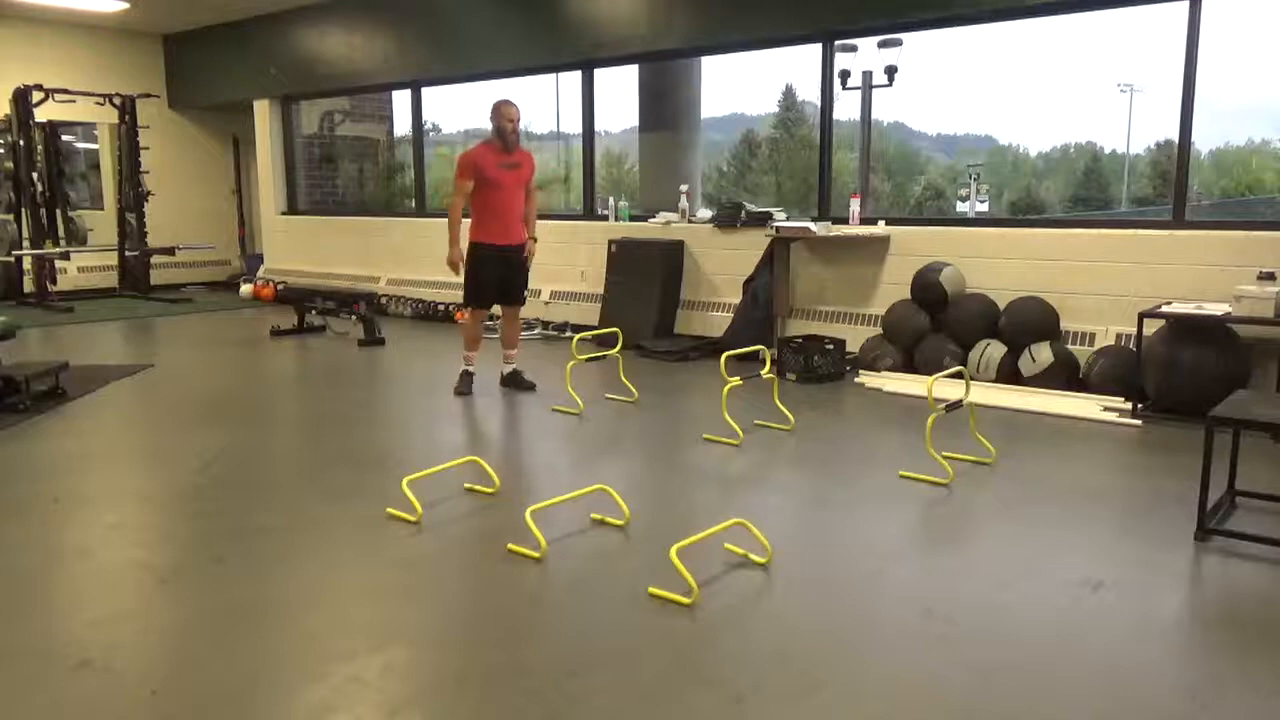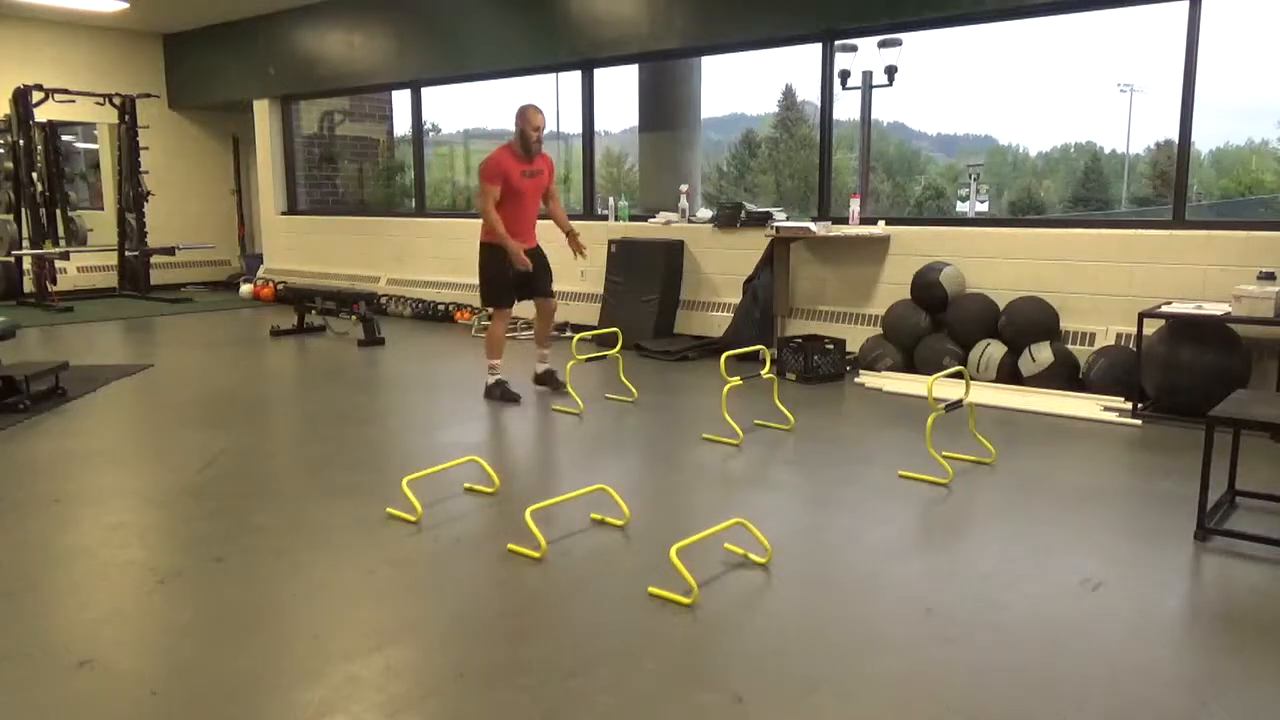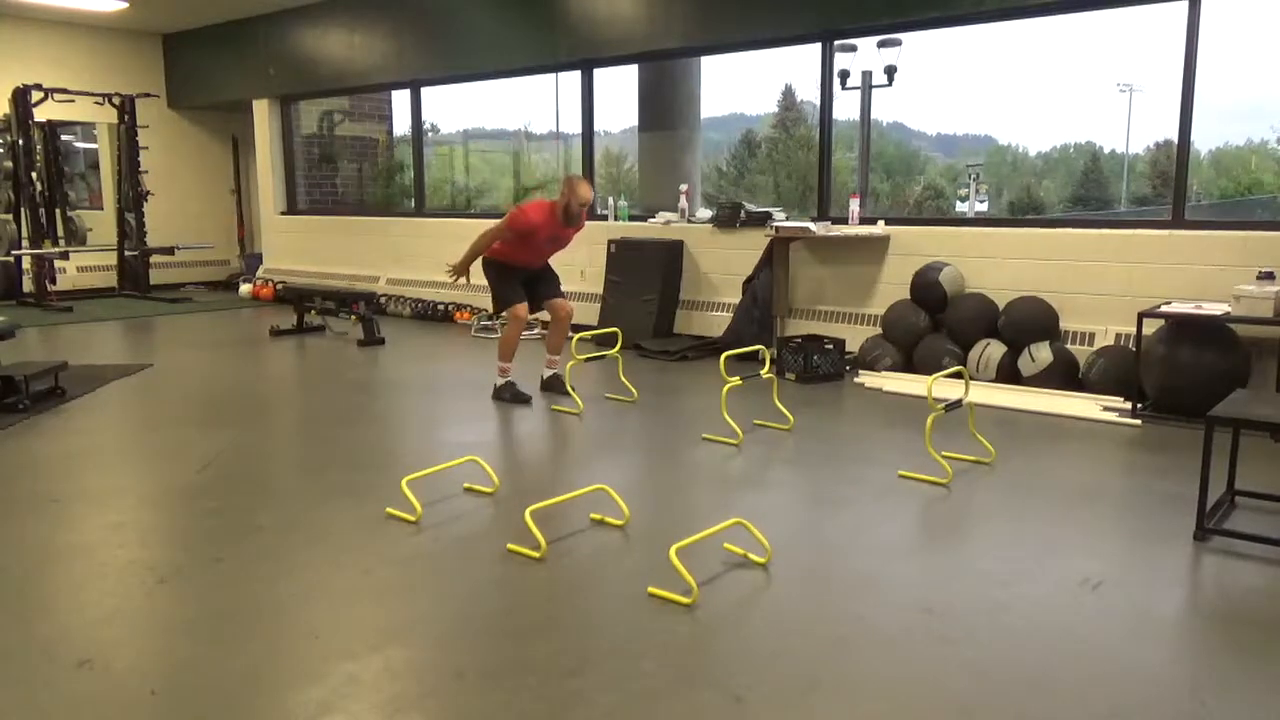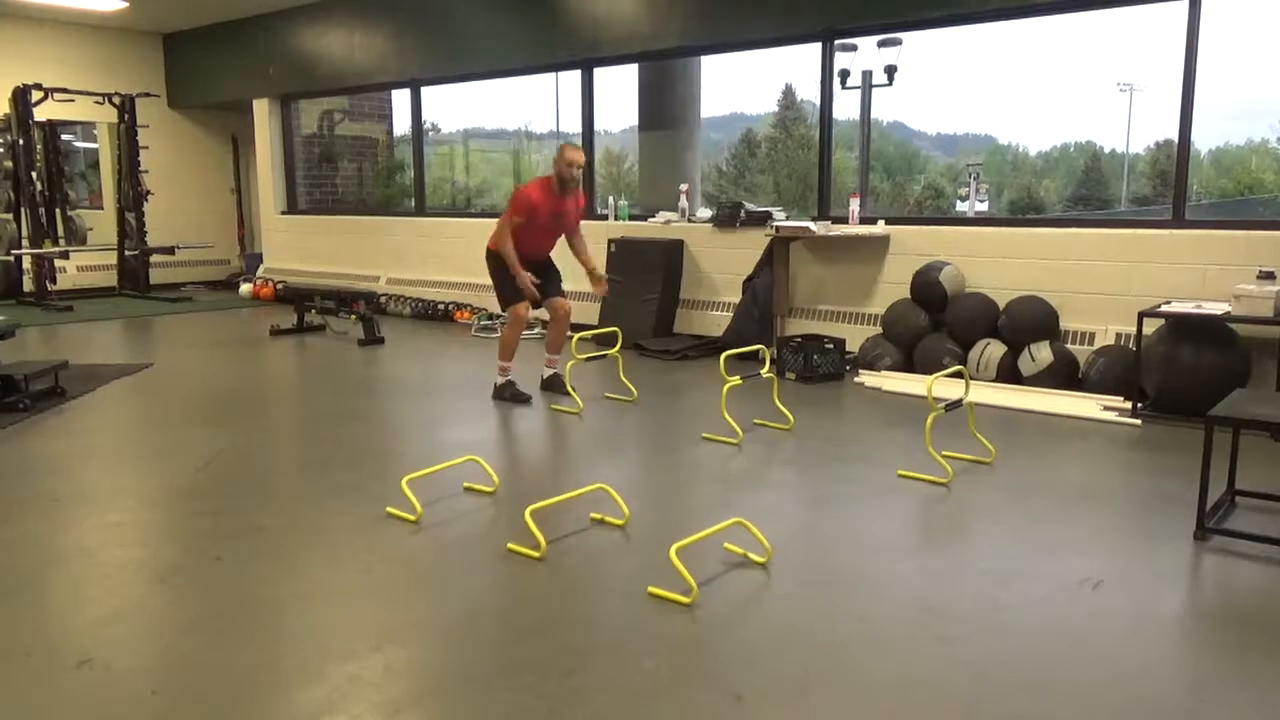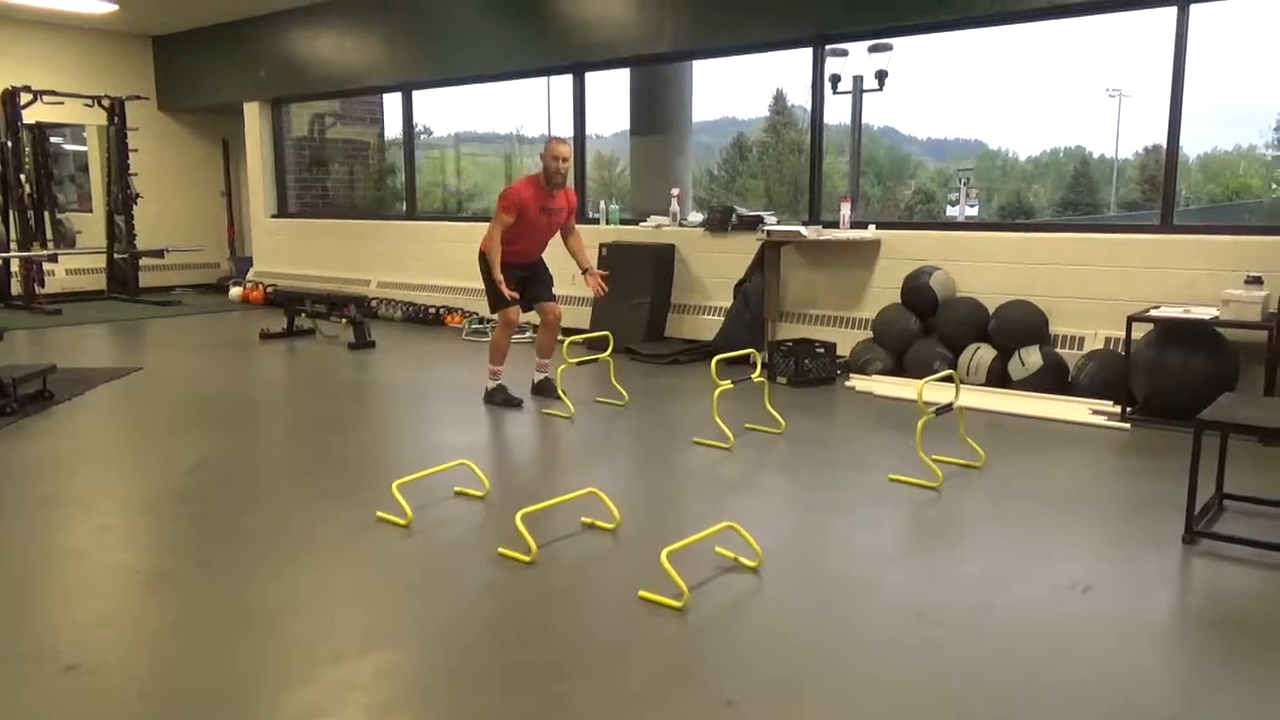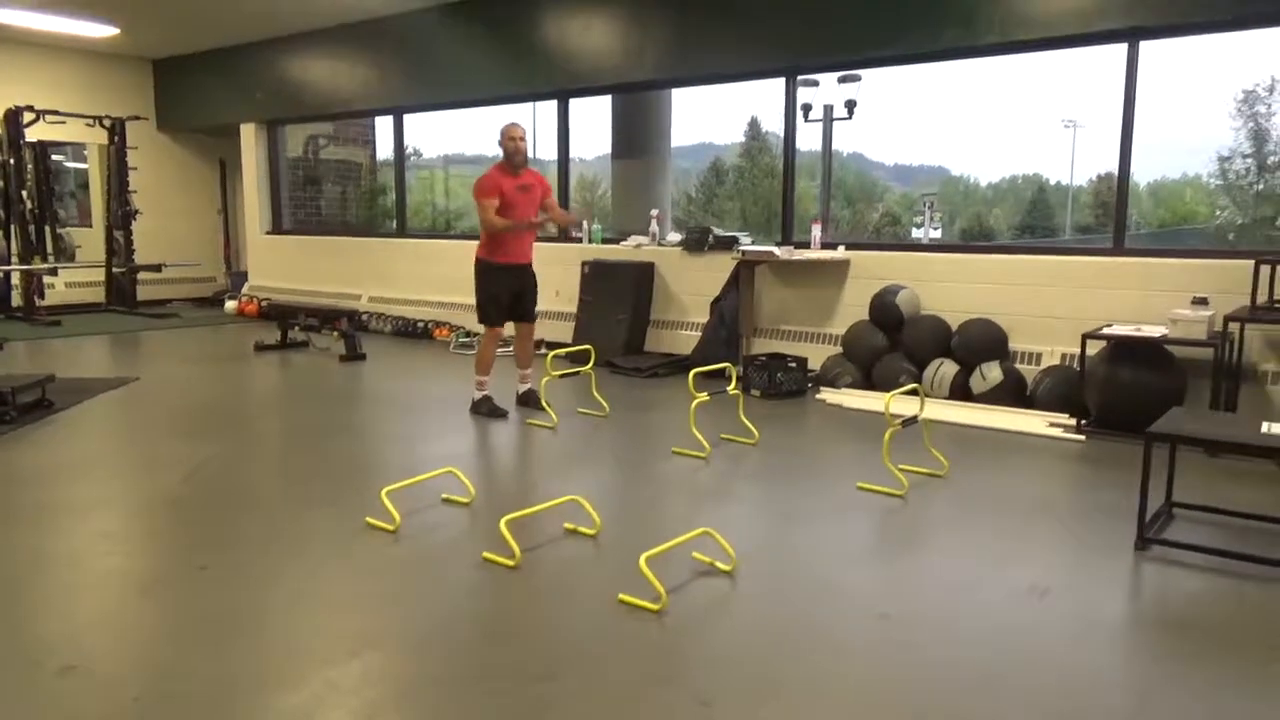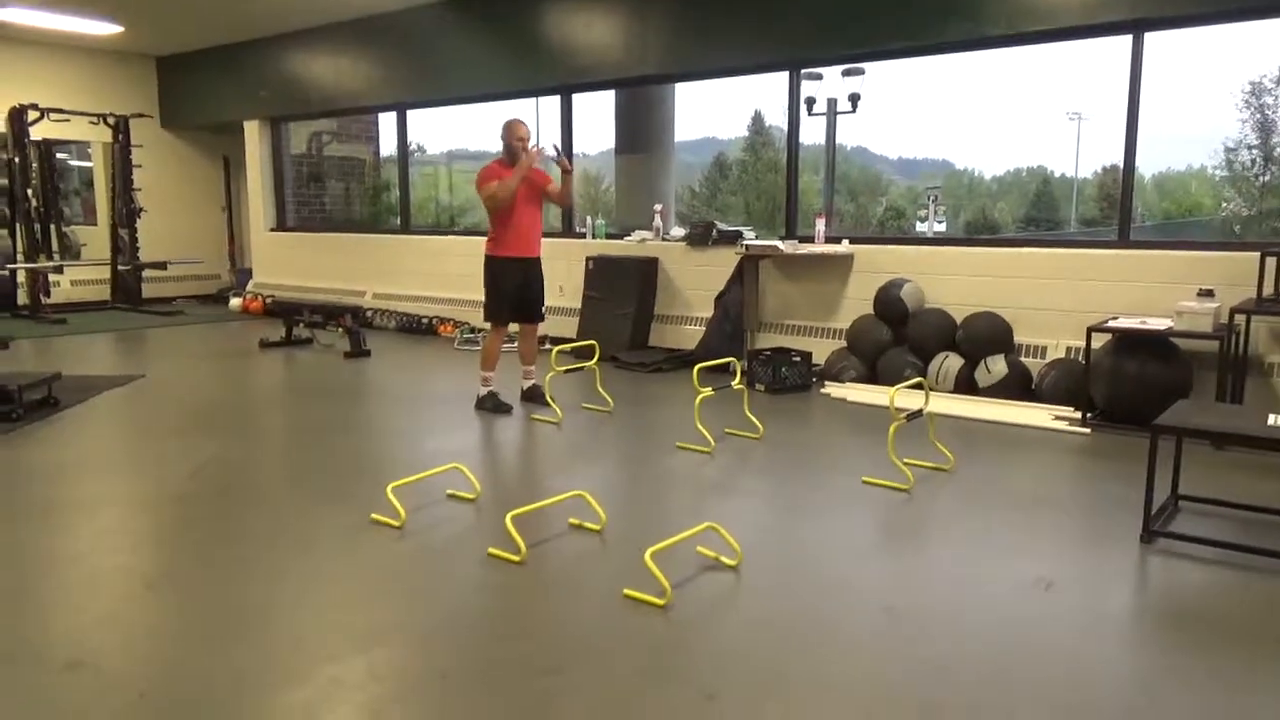
dt=0.7s
person 1, frame 1
left shoulder: (526, 158)
right shoulder: (474, 157)
right elbow: (458, 201)
left wrist: (531, 237)
right wrist: (454, 245)
left hip: (517, 247)
right hip: (484, 247)
left knee: (513, 310)
right knee: (478, 311)
left ankle: (510, 370)
right ankle: (467, 370)
person 1, frame 2
left shoulder: (545, 162)
right shoulder: (496, 163)
left elbow: (551, 200)
right elbow: (487, 209)
left wrist: (569, 232)
right wrist: (510, 247)
left hip: (531, 247)
right hip: (499, 248)
left knee: (548, 304)
right knee: (501, 313)
left ankle: (543, 369)
right ankle: (493, 381)
person 1, frame 3
left shoulder: (577, 221)
right shoulder: (531, 216)
right elbow: (490, 236)
right wrist: (464, 265)
left hip: (535, 266)
right hip: (502, 264)
left knee: (564, 311)
right knee: (519, 314)
left ankle: (550, 375)
right ankle: (502, 383)
person 1, frame 4
left shoulder: (578, 200)
right shoulder: (530, 194)
left elbow: (574, 234)
right elbow: (503, 232)
left wrist: (591, 270)
right wrist: (519, 273)
left hip: (538, 258)
right hip: (505, 257)
left knee: (562, 310)
right knee: (520, 314)
left ankle: (550, 374)
right ankle: (502, 382)
person 1, frame 5
left shoulder: (569, 198)
right shoulder: (519, 192)
left elbow: (570, 234)
right elbow: (494, 234)
left wrist: (587, 269)
right wrist: (497, 275)
left hip: (531, 261)
right hip: (500, 259)
left knee: (553, 315)
right knee: (510, 317)
left ankle: (541, 378)
right ankle: (494, 386)
person 1, frame 6
left shoulder: (537, 179)
right shoulder: (490, 180)
left elbow: (554, 212)
right elbow: (488, 223)
left wrist: (570, 220)
right wrist: (522, 224)
left hip: (523, 265)
right hip: (493, 265)
left knee: (527, 328)
right knee: (494, 330)
left ankle: (524, 389)
right ankle: (480, 396)
person 1, frame 7
left shoulder: (538, 173)
right shoulder: (490, 172)
left elbow: (563, 201)
right elbow: (495, 201)
left wrist: (567, 172)
right wrist: (521, 169)
left hip: (532, 260)
right hip: (502, 260)
left knee: (531, 325)
right knee: (499, 326)
left ankle: (529, 385)
right ankle: (485, 392)
